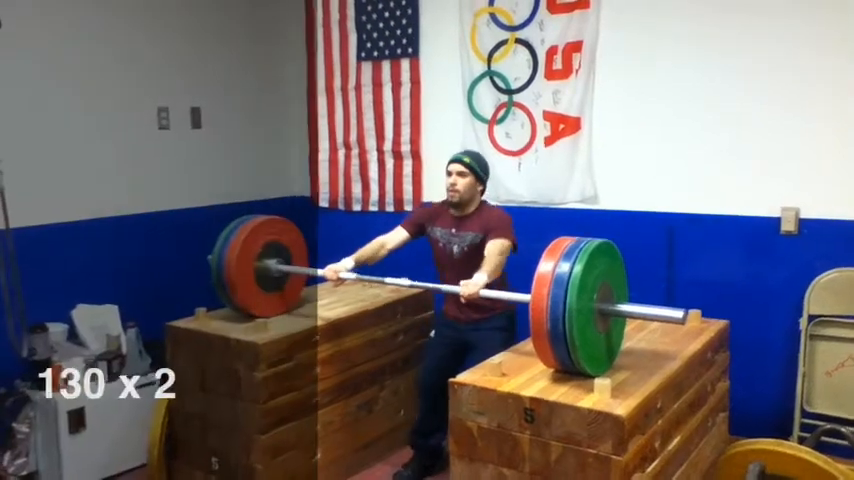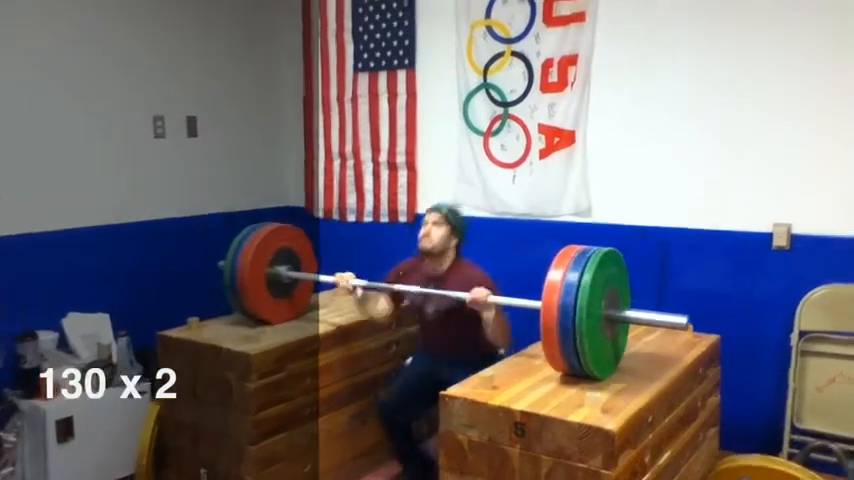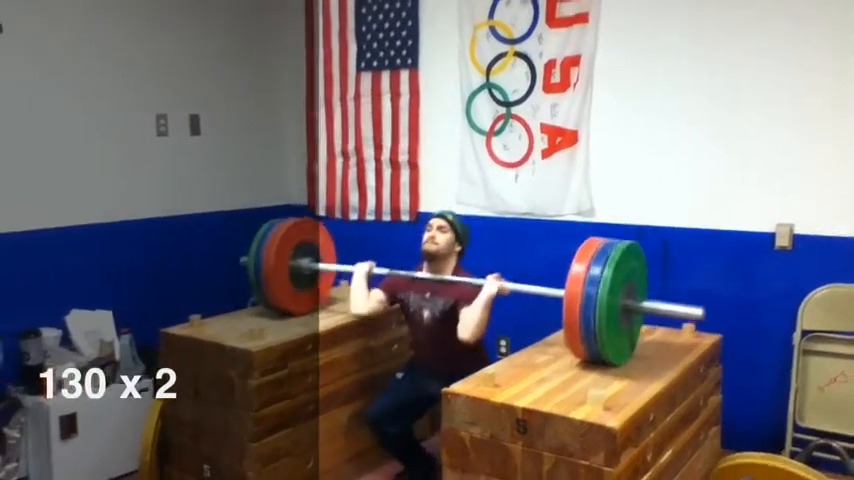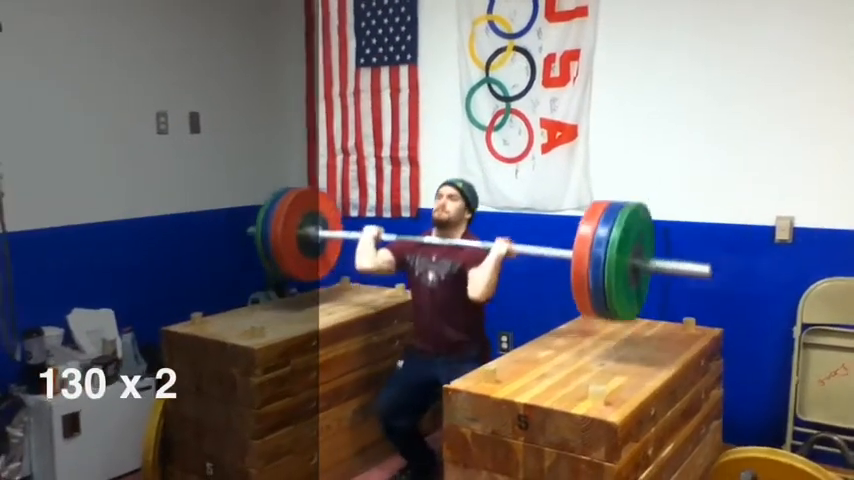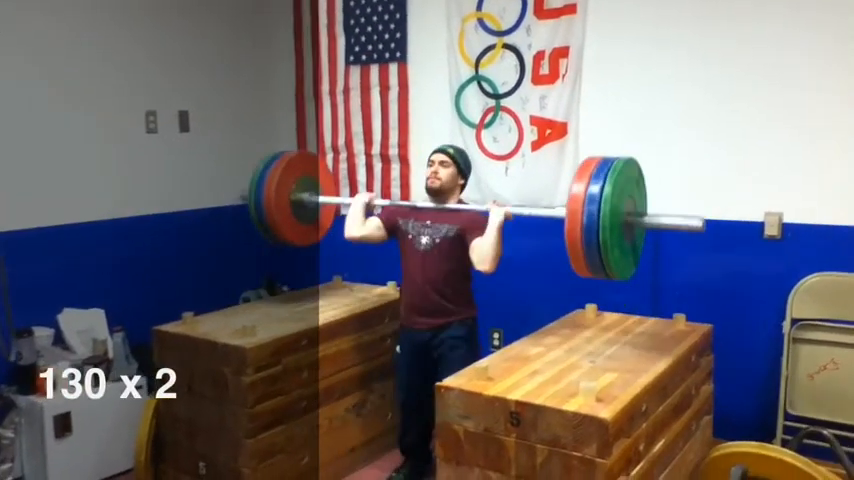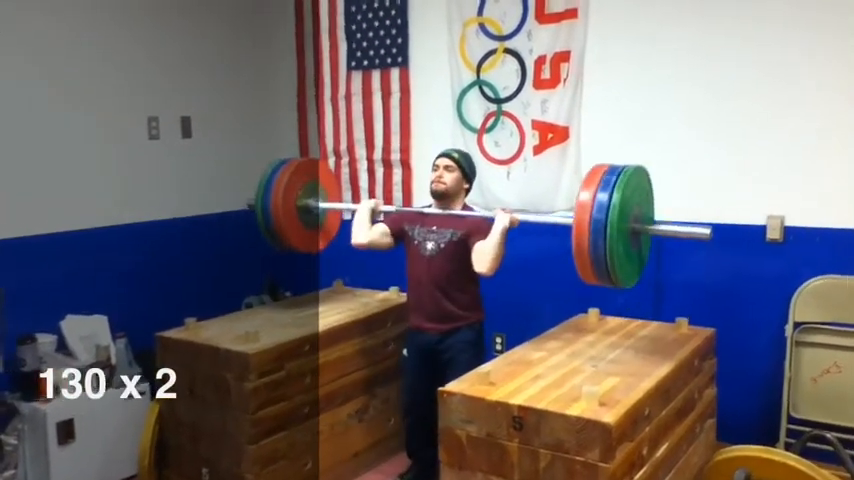
dt=0.3s
person 1, frame 1
left shoulder: (495, 219)
right shoulder: (430, 214)
left elbow: (496, 255)
right elbow: (387, 242)
left wrist: (480, 280)
right wrist: (349, 262)
left hip: (492, 322)
right hip: (452, 318)
right knee: (431, 385)
right ankle: (427, 453)
person 1, frame 2
left shoulder: (472, 280)
right shoulder: (404, 273)
left elbow: (502, 341)
right elbow: (378, 313)
left wrist: (487, 309)
right wrist: (356, 291)
left hip: (469, 364)
right hip: (430, 356)
right knee: (391, 407)
person 1, frame 3
left shoulder: (467, 288)
right shoulder: (403, 282)
left elbow: (468, 335)
right elbow: (360, 308)
left wrist: (488, 293)
right wrist: (361, 273)
left hip: (465, 376)
right hip: (423, 370)
right knee: (380, 417)
person 1, frame 4
left shoulder: (474, 252)
right shoulder: (411, 247)
left elbow: (478, 293)
right elbow: (366, 264)
left wrist: (497, 256)
right wrist: (368, 237)
left hip: (464, 357)
right hip: (421, 352)
right knee: (390, 412)
person 1, frame 5
left shoulder: (470, 219)
right shoulder: (402, 214)
left elbow: (485, 263)
right elbow: (354, 233)
left wrist: (496, 220)
right wrist: (360, 203)
left hip: (455, 330)
right hip: (412, 328)
right knee: (411, 403)
person 1, frame 6
left shoulder: (476, 224)
right shoulder: (409, 219)
left elbow: (484, 266)
right elbow: (361, 240)
left wrist: (501, 226)
right wrist: (366, 209)
left hip: (461, 334)
right hip: (419, 332)
right knee: (417, 406)
